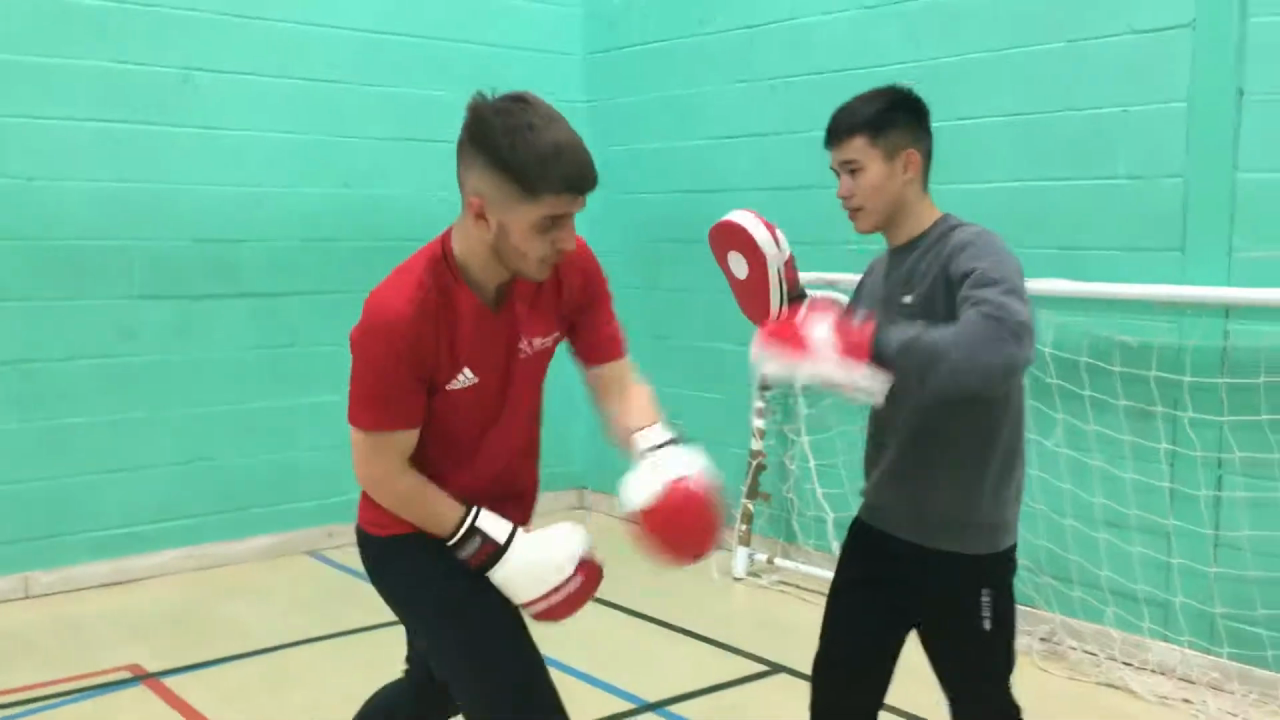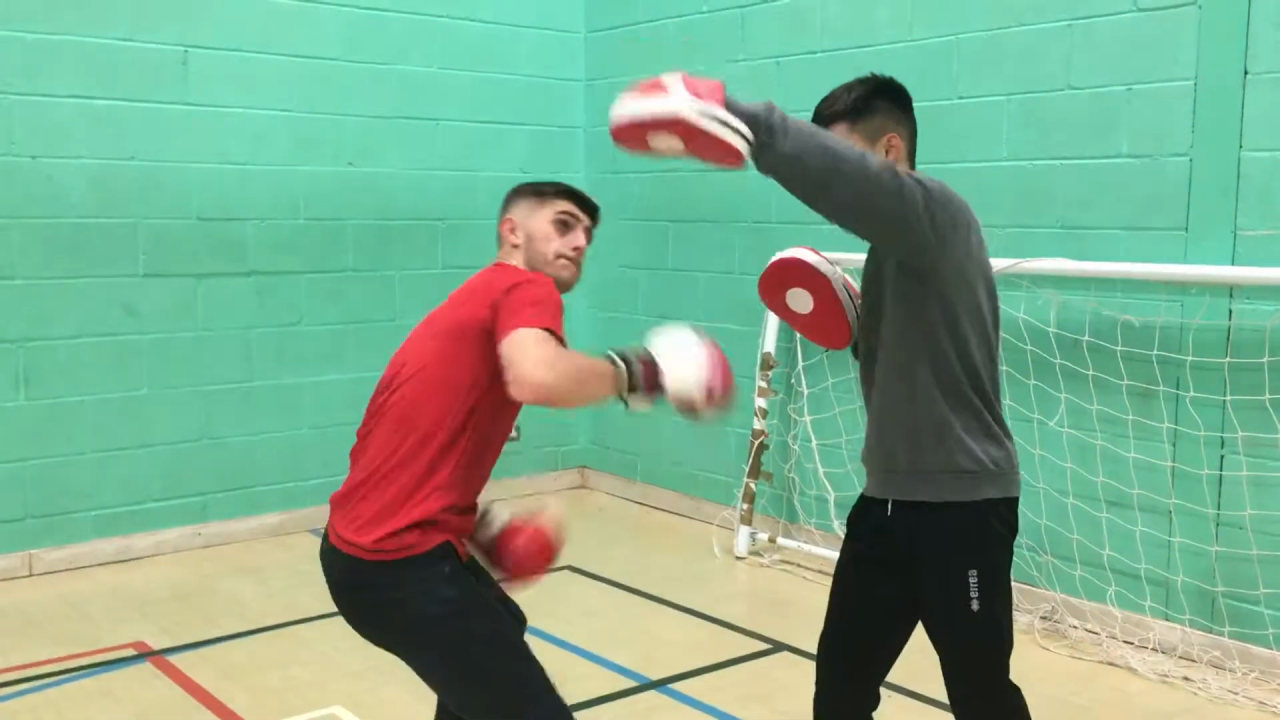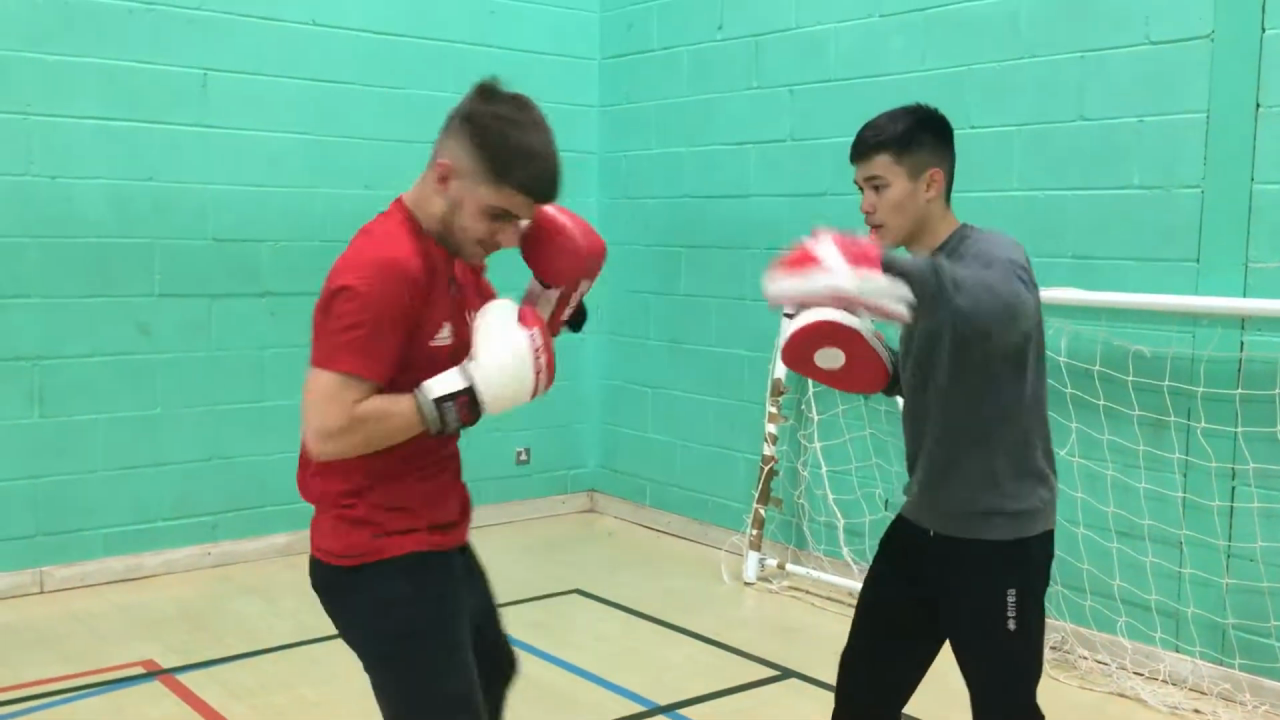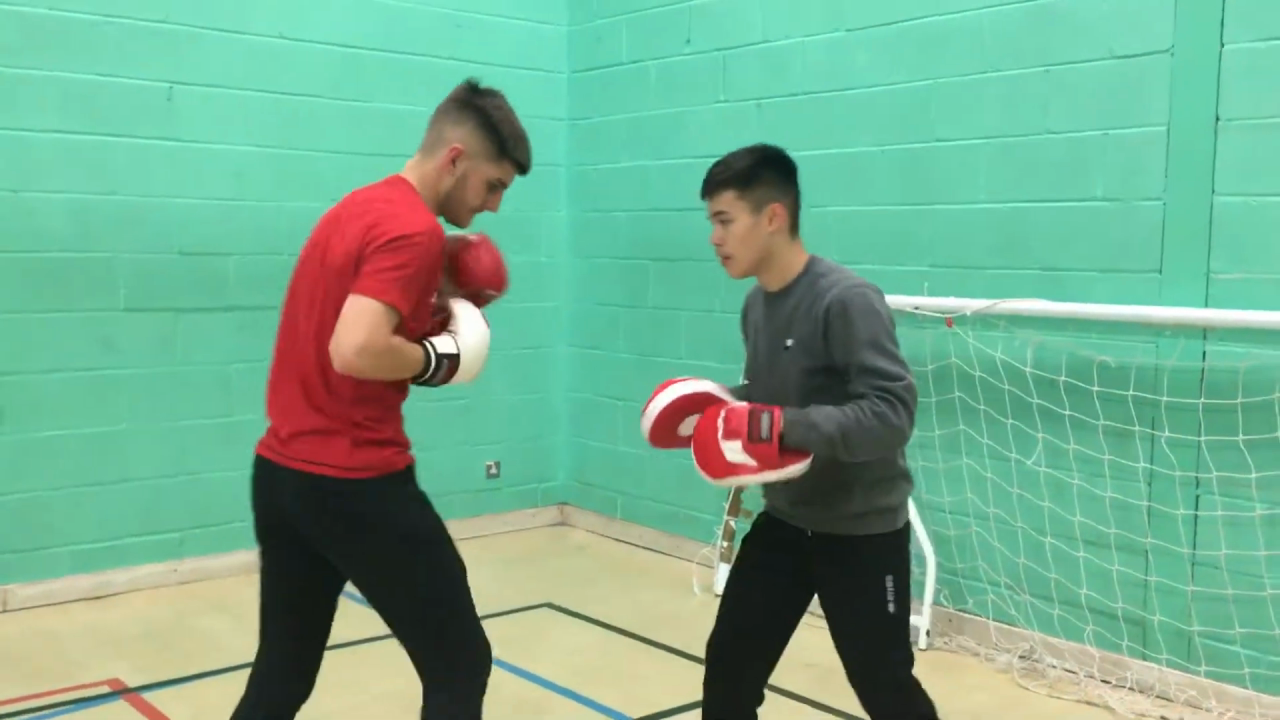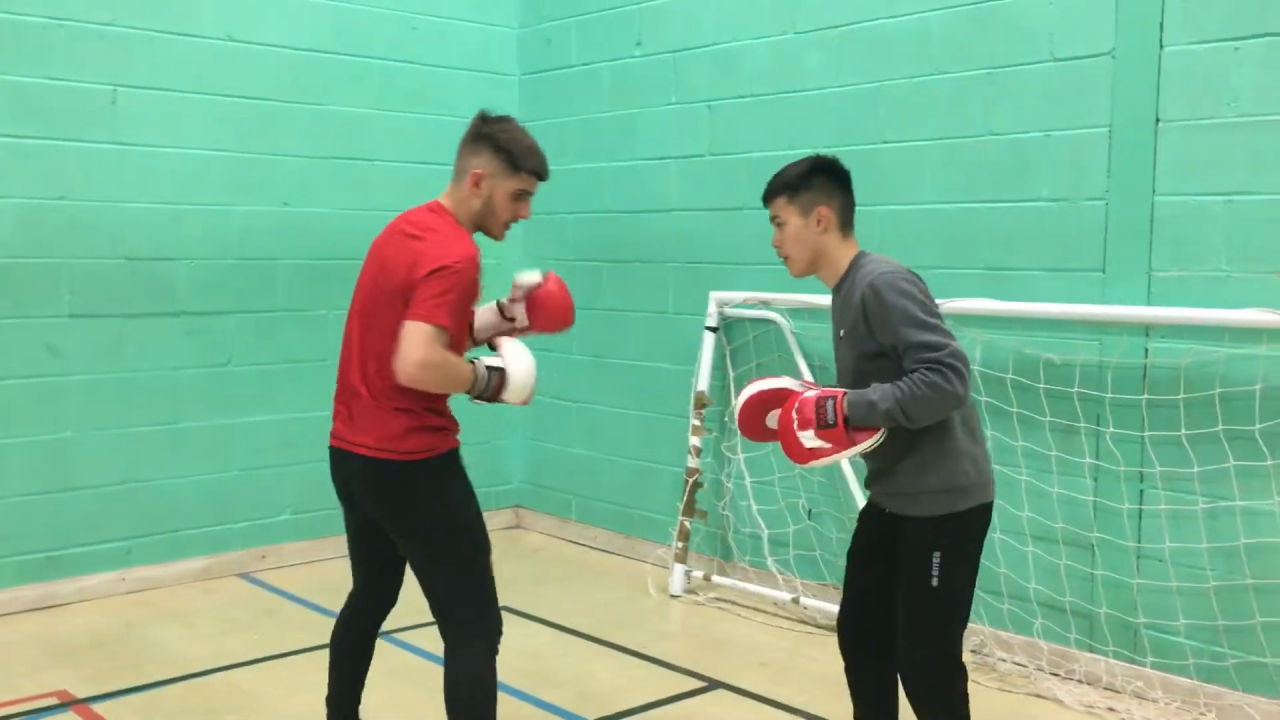
dt=0.7s
person 1, frame 1
left shoulder: (566, 264)
right shoulder: (399, 316)
left elbow: (614, 381)
right elbow: (381, 473)
left wrist: (660, 452)
right wrist: (494, 544)
left hip: (492, 536)
right hip: (413, 540)
person 1, frame 2
left shoulder: (475, 307)
right shoulder: (523, 289)
right elbow: (534, 378)
left wrist: (474, 528)
right wrist: (648, 370)
right hip: (393, 554)
left knee: (499, 635)
person 1, frame 3
left shoulder: (461, 254)
right shoulder: (380, 272)
left elbow: (516, 368)
right elbow: (328, 432)
left wrist: (557, 303)
right wrist: (461, 394)
left hip: (436, 542)
right hip: (378, 563)
person 1, frame 4
left shoulder: (352, 210)
right shoulder: (416, 231)
right elbow: (355, 350)
left wrist: (444, 305)
right wrist: (441, 359)
left hip: (281, 473)
right hip: (358, 484)
right knee: (459, 662)
person 1, frame 5
left shoulder: (404, 230)
right shoulder: (453, 255)
right elbow: (417, 366)
left wrist: (502, 319)
right wrist: (497, 378)
left hip: (351, 453)
right hip: (412, 462)
left knee: (371, 596)
right knee: (473, 629)
person 2, frame 1
left shoulder: (974, 253)
right shoulder: (882, 272)
left elbow: (1000, 345)
right elbow: (845, 361)
left wrist: (874, 346)
right wrist: (790, 312)
left hip: (966, 540)
right hip: (883, 526)
person 2, frame 2
left shoulder: (935, 213)
right shoulder: (894, 240)
left elbow: (844, 177)
left wrist: (737, 119)
right wrist: (853, 329)
left hip: (962, 504)
right hip: (889, 498)
person 2, frame 3
left shoulder: (992, 260)
right shoulder: (928, 281)
left elbow: (1002, 312)
left wrist: (891, 267)
right wrist: (887, 372)
left hip: (1000, 538)
right hip: (923, 525)
person 2, frame 4
left shoulder: (849, 301)
right shoulder: (754, 305)
left elbow: (892, 414)
left wrist: (788, 426)
right wrist: (726, 410)
left hip: (863, 532)
right hip: (785, 524)
right knee: (730, 665)
person 2, frame 5
left shoulder: (885, 285)
right shoulder: (847, 293)
left elbow: (948, 380)
left wrist: (851, 408)
right wrist: (810, 408)
left hip: (943, 505)
right hip: (891, 503)
left knee: (927, 662)
right knee: (861, 640)
